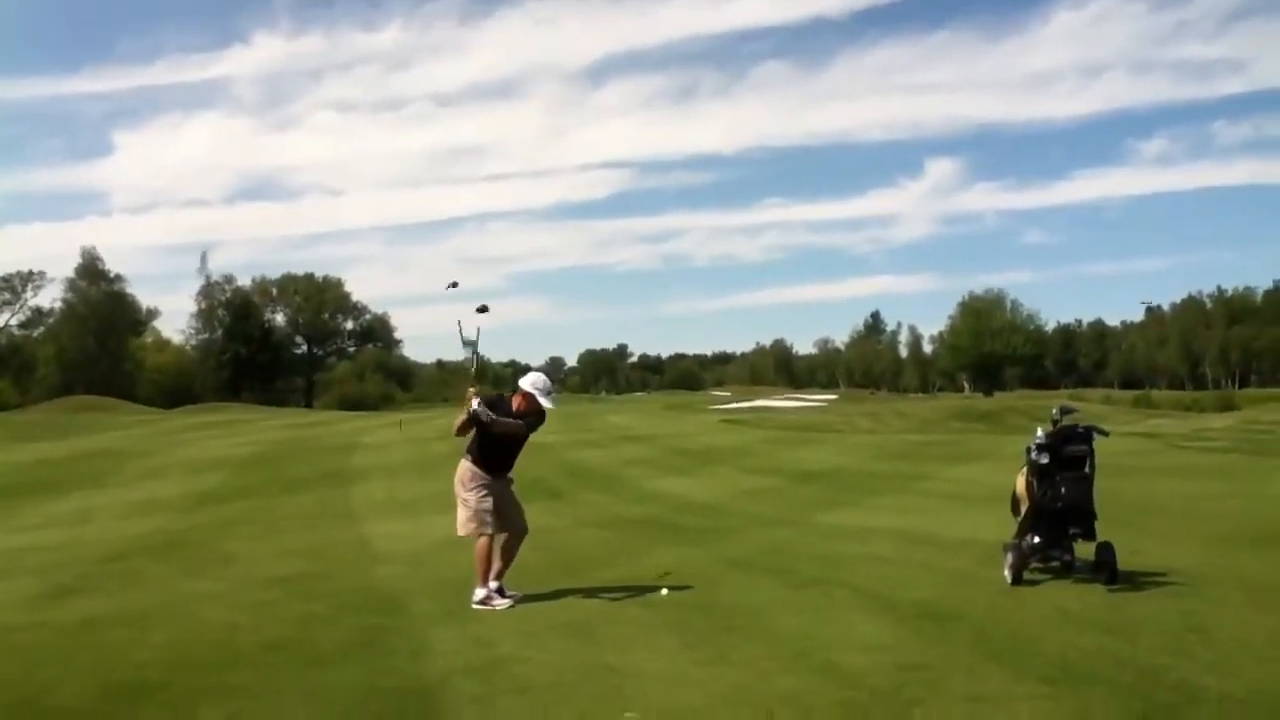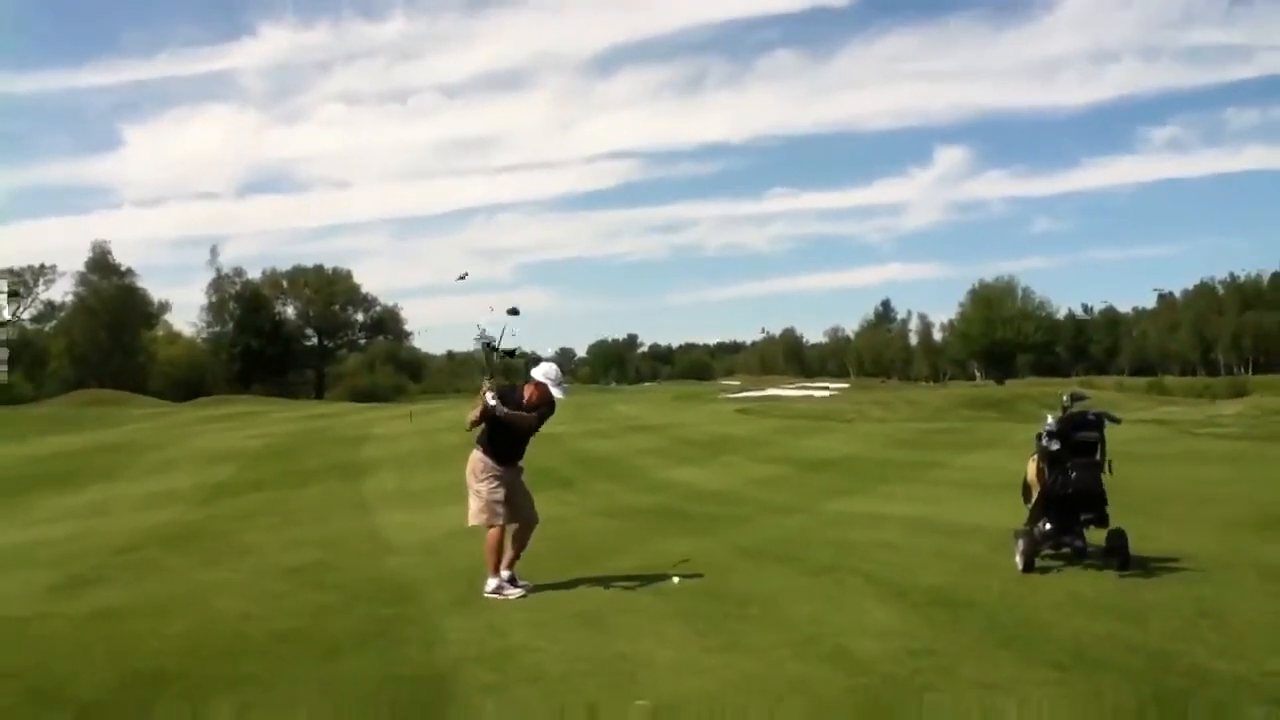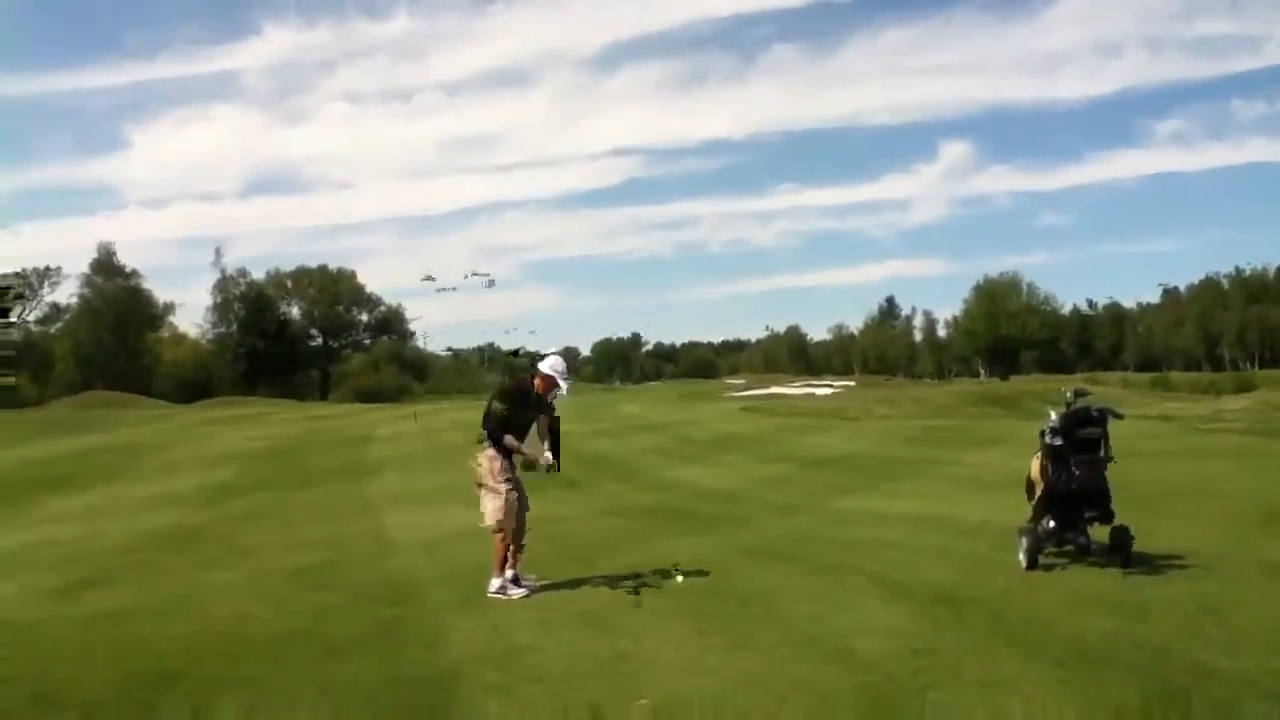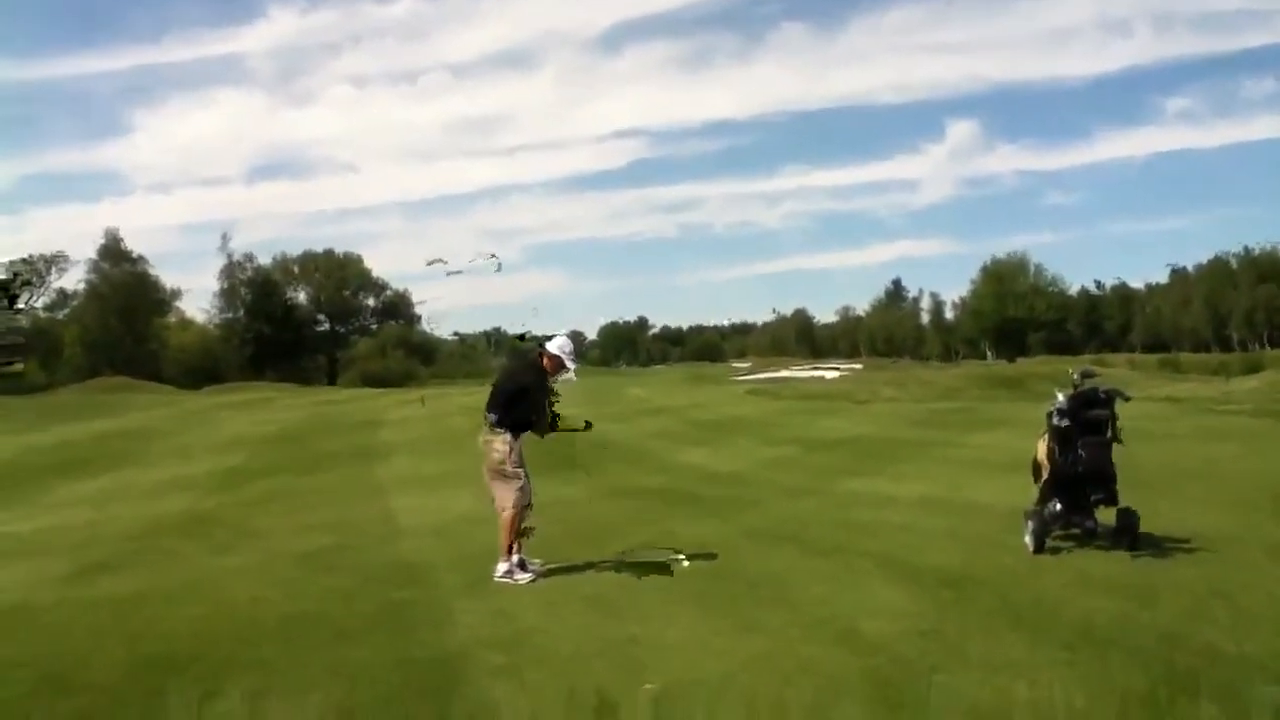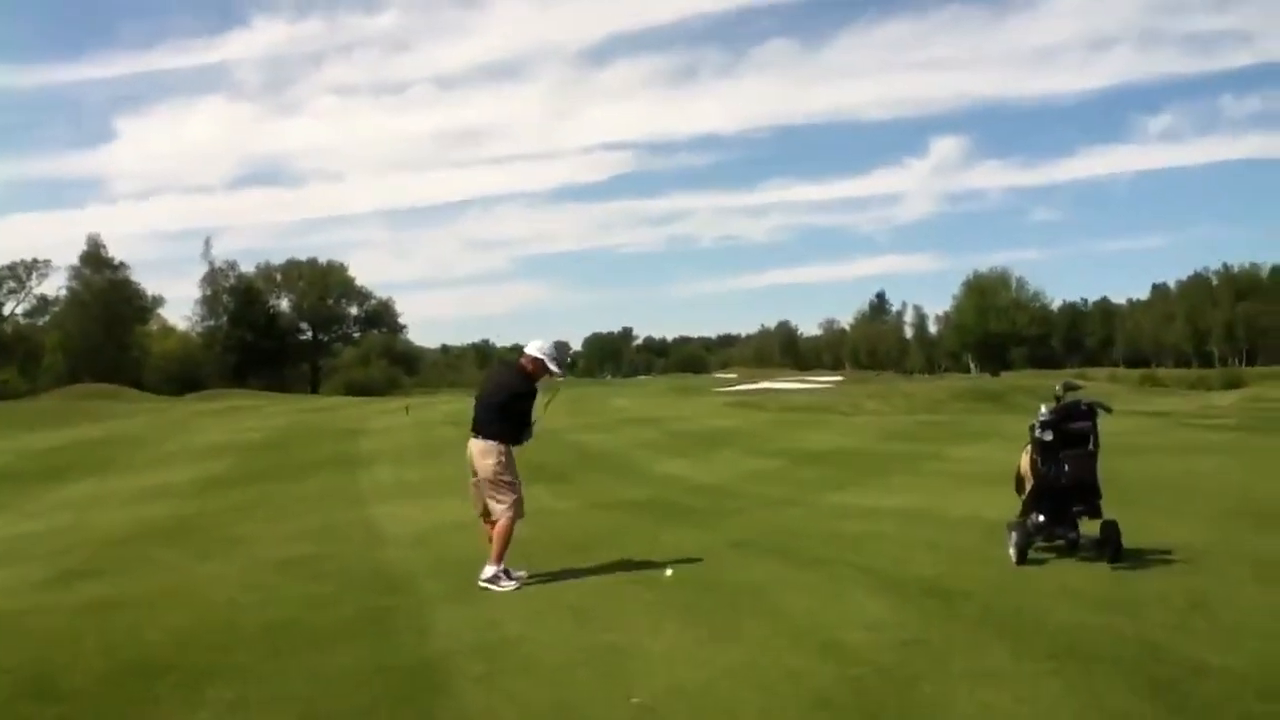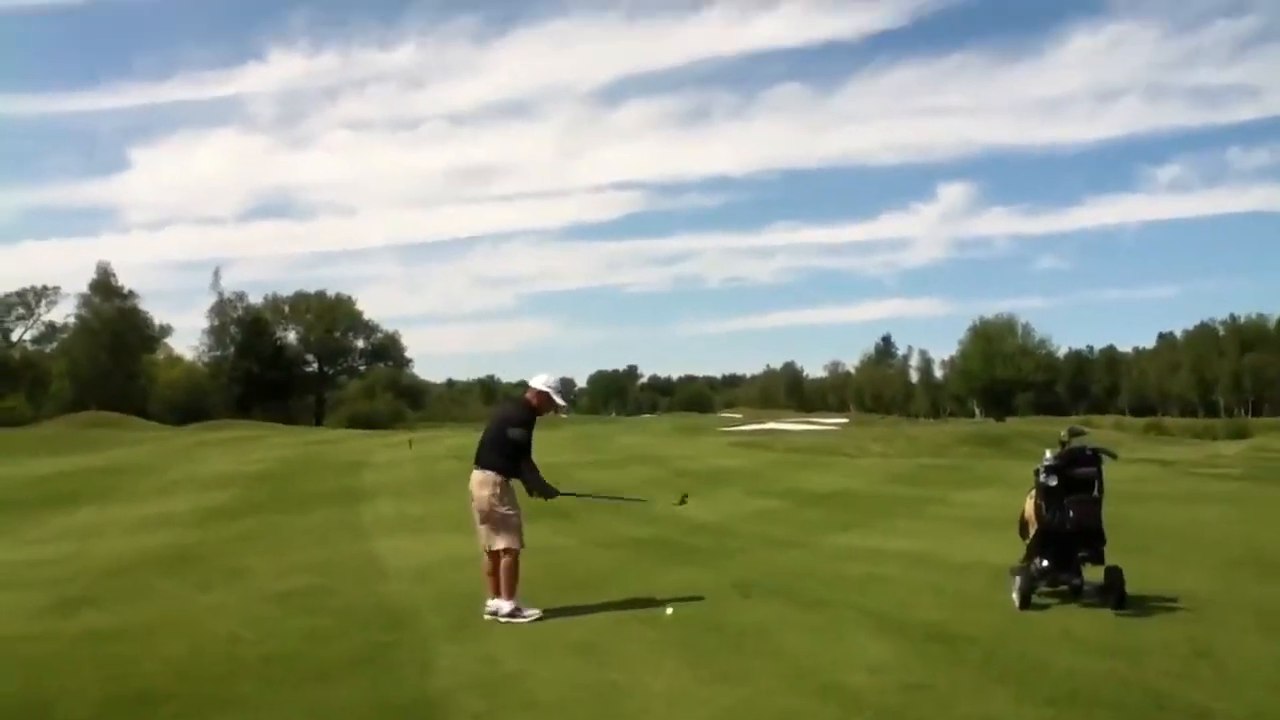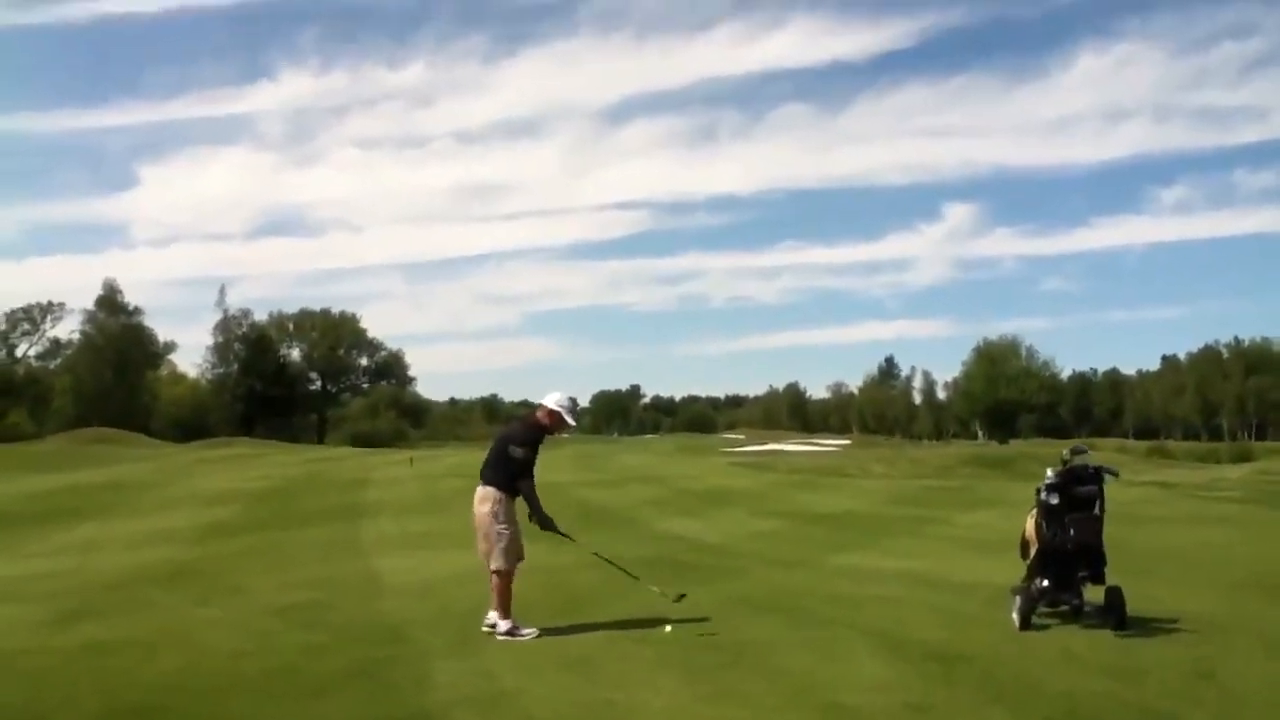
dt=0.3s
person 1, frame 1
left shoulder: (536, 416)
right shoulder: (491, 402)
left elbow: (516, 427)
right elbow: (458, 431)
left wrist: (489, 418)
right wrist: (470, 410)
left hip: (500, 477)
right hip: (474, 473)
left knee: (517, 530)
right knee: (485, 531)
left ankle: (495, 583)
right ankle: (481, 593)
person 1, frame 2
left shoulder: (547, 406)
right shoulder: (502, 393)
left elbow: (528, 421)
right elbow: (471, 425)
left wrist: (504, 412)
right wrist: (484, 403)
left hip: (510, 466)
right hip: (485, 463)
left knee: (528, 520)
right knee: (497, 522)
left ankle: (507, 573)
right ankle: (493, 582)
person 1, frame 3
left shoulder: (539, 396)
right shoulder: (511, 391)
left elbow: (544, 424)
right elbow: (499, 433)
left wrist: (547, 451)
right wrist: (525, 453)
left hip: (503, 458)
right hip: (492, 456)
left knee: (518, 517)
right knee: (504, 519)
left ankle: (510, 573)
right ankle: (497, 582)
person 1, frame 4
left shoulder: (527, 366)
right shoulder: (532, 376)
right elbow: (539, 422)
right wrist: (550, 427)
left hip: (502, 436)
right hip: (502, 439)
left knee: (519, 500)
right knee: (514, 502)
left ankle: (516, 557)
right ankle: (504, 566)
person 1, frame 5
left shoulder: (497, 371)
right shoulder: (524, 385)
right elbow: (523, 427)
left wrist: (516, 433)
right wrist: (523, 434)
left hip: (477, 444)
right hip: (494, 449)
left knee: (492, 511)
right knee: (508, 512)
left ankle: (497, 566)
right ankle: (491, 571)
person 1, frame 6
left shoulder: (510, 408)
right shoulder: (522, 416)
right elbow: (522, 458)
left wrist: (530, 482)
right wrist: (539, 484)
left hip: (482, 478)
right hip: (494, 481)
left knee: (493, 547)
right knee: (509, 545)
left ankle: (494, 602)
right ankle: (508, 605)
person 1, frame 7
left shoulder: (529, 431)
right shoulder: (525, 433)
left elbow: (524, 477)
right elbow: (522, 479)
left wrist: (536, 511)
right wrist: (539, 512)
left hip: (499, 497)
right hip: (495, 498)
left knee: (507, 560)
right knee: (503, 562)
left ankle: (494, 615)
right ankle: (504, 623)
